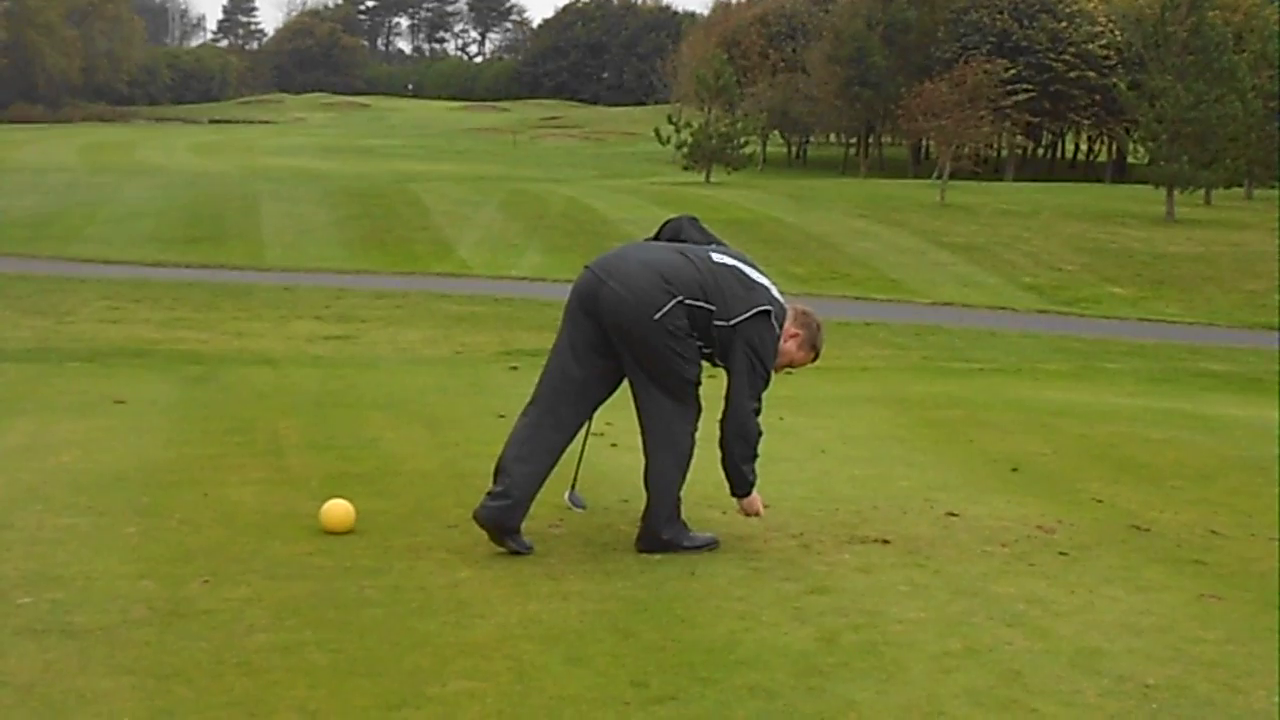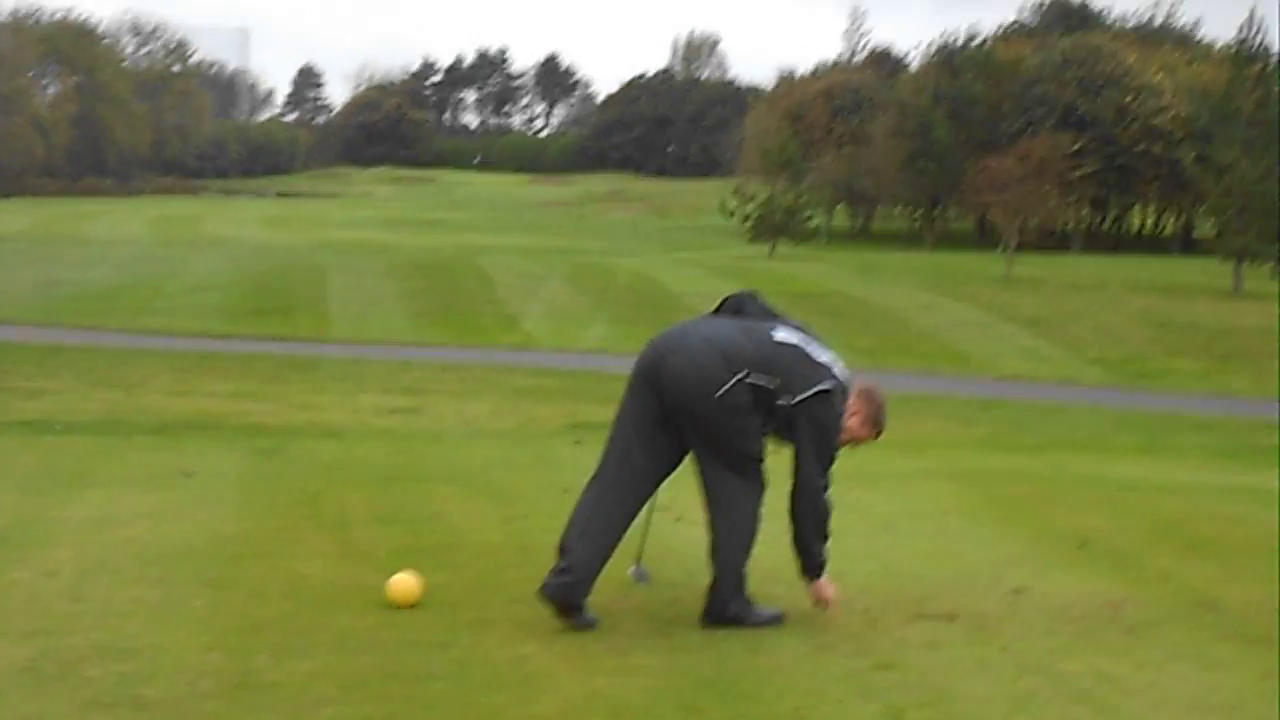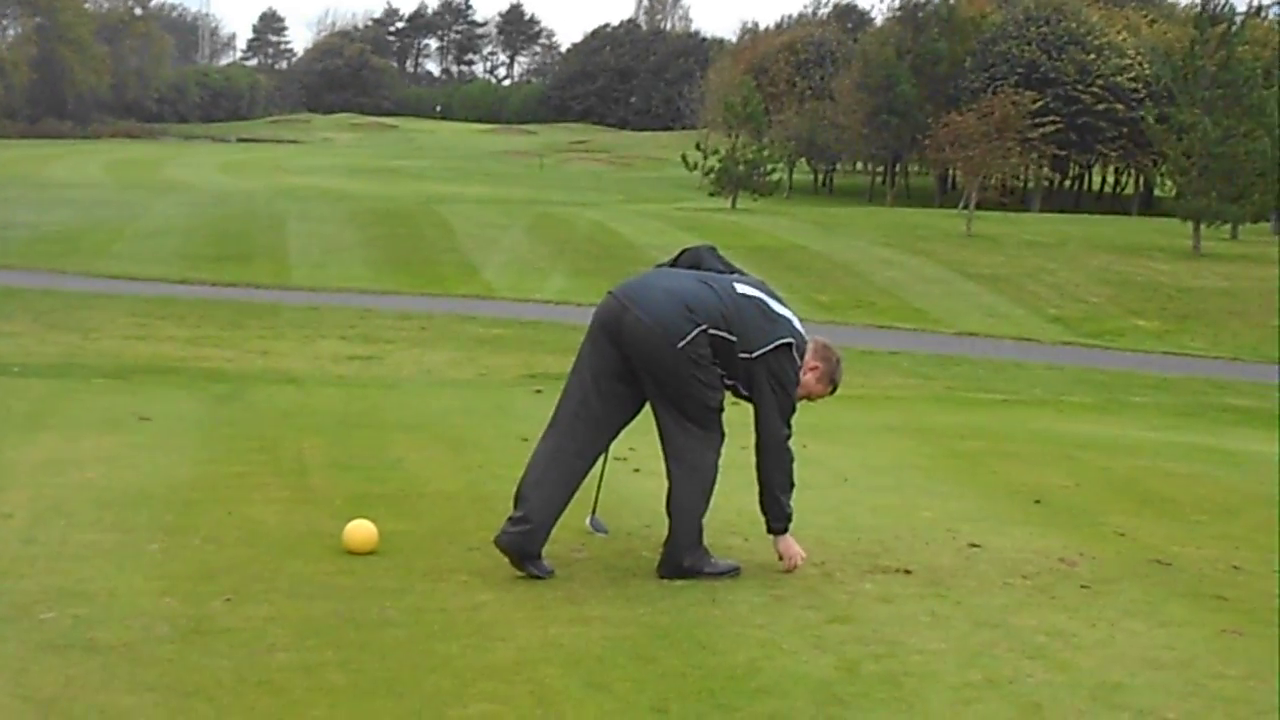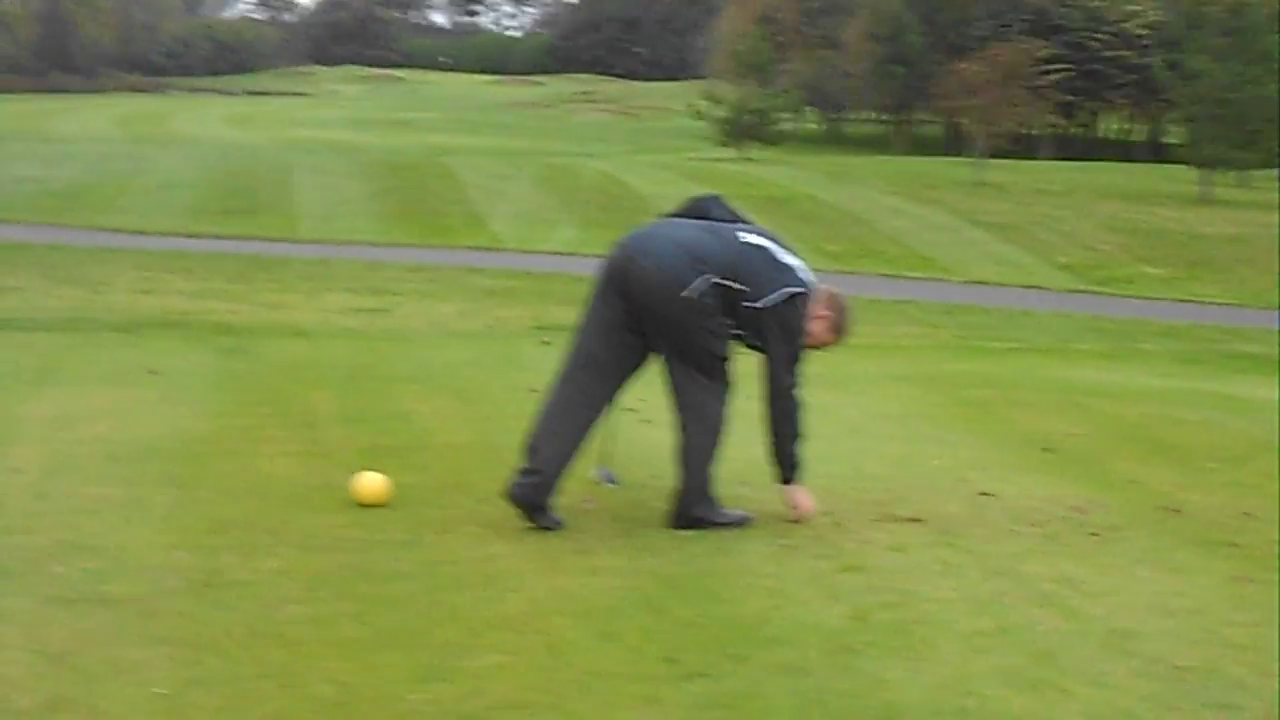
dt=0.7s
person 1, frame 1
left shoulder: (743, 279)
right shoulder: (761, 326)
left elbow: (681, 226)
right elbow: (741, 413)
right wrist: (744, 489)
left hip: (599, 277)
right hip: (647, 301)
left knee: (557, 404)
right knee: (675, 413)
left ankle: (501, 508)
right ankle: (662, 529)
person 1, frame 2
left shoulder: (804, 349)
right shoulder: (825, 401)
left elbow: (742, 303)
right elbow: (809, 491)
right wrist: (815, 573)
left hip: (663, 351)
right hip: (711, 378)
left knee: (620, 479)
right knee: (739, 486)
left ankle: (567, 584)
right ankle: (728, 603)
person 1, frame 3
left shoulder: (763, 306)
right shoulder: (782, 354)
left elbow: (700, 255)
right elbow: (773, 443)
right wrist: (780, 530)
left hip: (621, 304)
right hip: (670, 329)
left knee: (576, 430)
right knee: (699, 440)
left ankle: (522, 534)
right ankle: (684, 555)
person 1, frame 4
left shoulder: (770, 254)
right shoulder: (788, 301)
left elbow: (705, 207)
right elbow: (781, 393)
right wrist: (790, 480)
left hip: (630, 253)
right hip: (679, 280)
left knee: (586, 378)
right knee: (706, 390)
left ankle: (532, 486)
right ankle: (695, 505)
